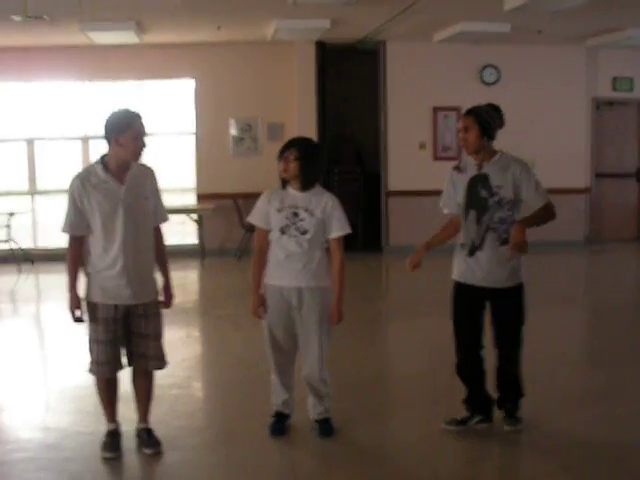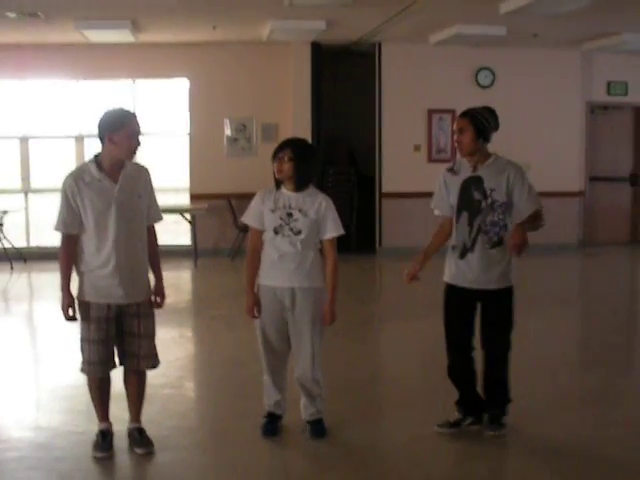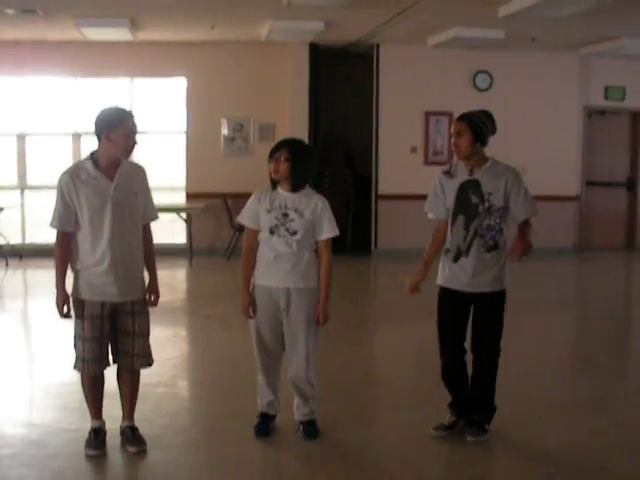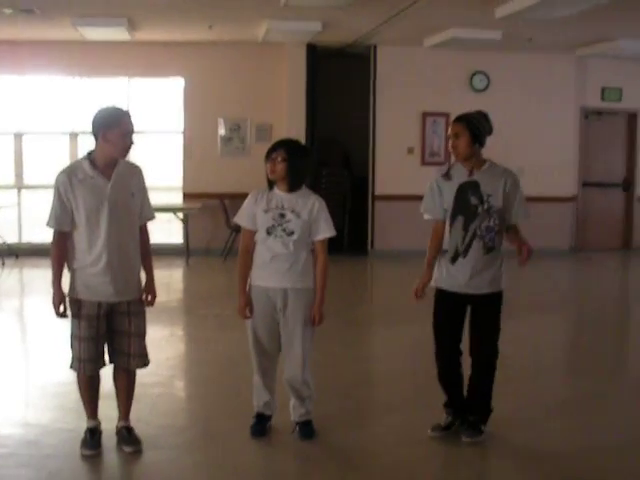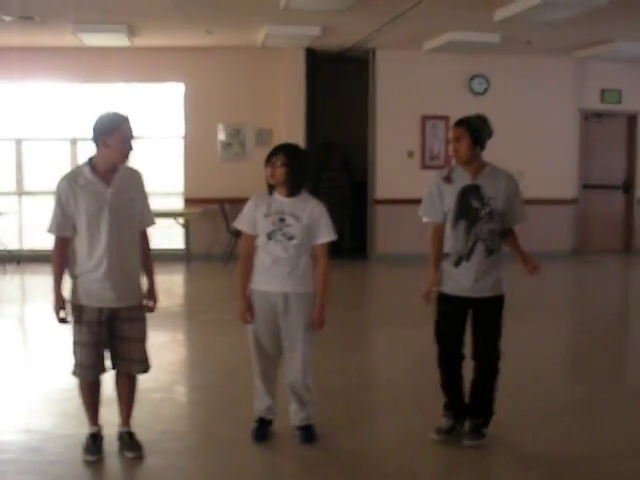
dt=0.1s
person 1, frame 1
left shoulder: (146, 177)
right shoulder: (83, 183)
left elbow: (155, 232)
right elbow: (76, 241)
left wrist: (166, 278)
right wrist: (72, 290)
left hip: (143, 290)
right hip: (103, 293)
left knee: (145, 362)
right knee: (105, 365)
left ankle: (144, 426)
right ankle: (112, 428)
person 1, frame 2
left shoulder: (141, 177)
right shoulder: (77, 182)
left elbow: (149, 232)
right elbow: (69, 240)
left wrist: (158, 279)
right wrist: (65, 290)
left hip: (136, 289)
right hip: (96, 292)
left knee: (137, 361)
right knee: (97, 365)
left ankle: (136, 426)
right ankle: (104, 428)
person 1, frame 3
left shoulder: (137, 175)
right shoulder: (73, 179)
left elbow: (144, 230)
right elbow: (64, 237)
left wrist: (152, 277)
right wrist: (61, 287)
left hip: (131, 287)
right hip: (91, 289)
left knee: (131, 360)
right knee: (90, 362)
left ankle: (128, 424)
right ankle: (96, 426)
person 1, frame 4
left shoulder: (133, 175)
right shoulder: (69, 179)
left elbow: (141, 230)
right elbow: (61, 236)
left wrist: (149, 277)
right wrist: (57, 286)
left hip: (127, 287)
right hip: (87, 289)
left knee: (127, 360)
right knee: (86, 362)
left ankle: (124, 424)
right ankle: (92, 426)
person 1, frame 5
left shoulder: (134, 181)
right shoulder: (71, 184)
left elbow: (141, 236)
right elbow: (62, 242)
left wrist: (150, 282)
right wrist: (58, 291)
left hip: (128, 293)
right hip: (88, 294)
left knee: (128, 365)
right knee: (88, 367)
left ankle: (125, 429)
right ankle: (94, 431)
person 2, frame 1
left shoulder: (515, 169)
right shoulder: (458, 173)
left elbow: (547, 211)
right elbow: (455, 223)
left wrist: (522, 223)
right wrist: (424, 249)
left hip: (506, 277)
right hip: (467, 276)
left knee: (508, 345)
right knee: (466, 348)
left ankle: (510, 405)
right ankle: (478, 407)
person 2, frame 2
left shoulder: (509, 172)
right shoulder: (451, 175)
left elbow: (536, 216)
right elbow: (447, 226)
left wrist: (520, 227)
right wrist: (422, 260)
left hip: (496, 279)
right hip: (458, 278)
left knee: (496, 348)
right knee: (457, 350)
left ankle: (495, 410)
right ankle: (470, 409)
person 2, frame 3
left shoulder: (506, 177)
right shoulder: (446, 177)
left elbow: (524, 221)
right elbow: (441, 228)
left wrist: (522, 237)
right wrist: (423, 268)
left hip: (490, 283)
right hip: (451, 281)
left knee: (485, 353)
right knee: (449, 351)
left ankle: (480, 416)
right ankle: (460, 411)
person 2, frame 4
left shoulder: (504, 179)
right shoulder: (444, 179)
left elbow: (508, 225)
right elbow: (439, 229)
left wrist: (520, 241)
right wrist: (427, 271)
left hip: (487, 284)
right hip: (448, 283)
left knee: (484, 354)
right knee: (446, 353)
left ankle: (476, 416)
right ankle: (456, 411)
person 2, frame 5
left shoulder: (504, 182)
right shoulder: (443, 182)
left elbow: (506, 229)
right elbow: (438, 231)
left wrist: (520, 254)
right wrist: (433, 273)
left hip: (489, 287)
right hip: (450, 286)
left knee: (486, 357)
right knee: (448, 354)
left ankle: (478, 419)
right ankle: (454, 413)
person 3, frame 1
left shoulder: (326, 202)
right shoulder: (270, 200)
left elbow: (336, 254)
right elbow: (260, 248)
left wrist: (337, 299)
right wrist: (256, 291)
left hip: (313, 289)
right hip: (276, 288)
left knee: (315, 357)
right knee: (280, 355)
left ankle: (321, 412)
right ankle: (282, 409)
person 3, frame 2
left shoulder: (320, 203)
right shoulder: (264, 200)
left elbow: (330, 255)
right elbow: (254, 249)
left wrist: (330, 300)
right wrist: (250, 291)
left hip: (307, 290)
right hip: (269, 288)
left knee: (307, 358)
right knee: (272, 355)
left ankle: (313, 413)
right ankle: (274, 410)
person 3, frame 3
left shoulder: (316, 204)
right shoulder: (260, 200)
left elbow: (325, 256)
right elbow: (249, 248)
left wrist: (323, 301)
right wrist: (245, 291)
left hip: (301, 290)
right hip: (265, 288)
left knee: (301, 359)
right knee: (266, 355)
left ankle: (306, 414)
right ankle: (267, 410)
person 3, frame 4
left shoulder: (313, 204)
right shoulder: (257, 200)
left elbow: (321, 256)
right elbow: (246, 249)
left wrist: (319, 301)
right wrist: (242, 291)
left hip: (298, 290)
right hip: (261, 289)
left knee: (298, 360)
right knee: (263, 356)
left ankle: (302, 414)
right ankle: (263, 411)
person 3, frame 5
left shoulder: (313, 209)
right shoulder: (257, 205)
left elbow: (321, 260)
right elbow: (247, 253)
left wrist: (320, 305)
right wrist: (243, 296)
left hip: (299, 295)
right hip: (262, 293)
left knee: (299, 363)
right knee: (264, 360)
left ankle: (303, 418)
right ankle: (264, 415)
